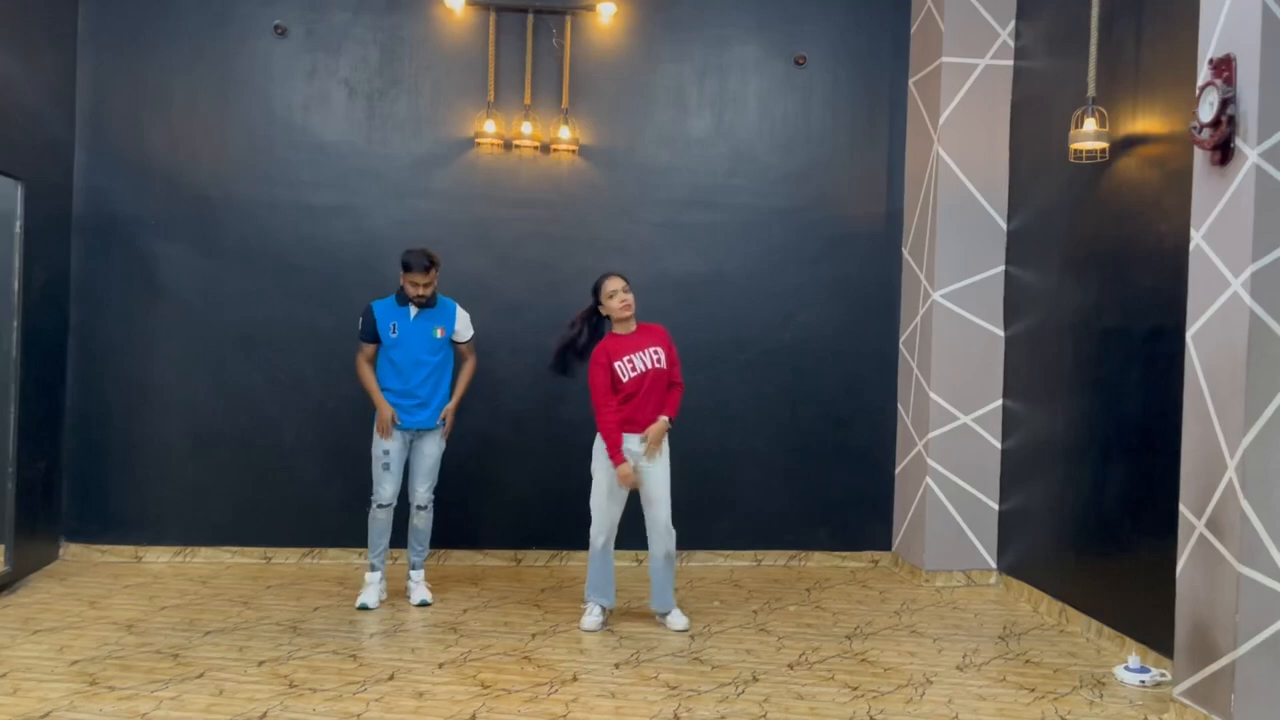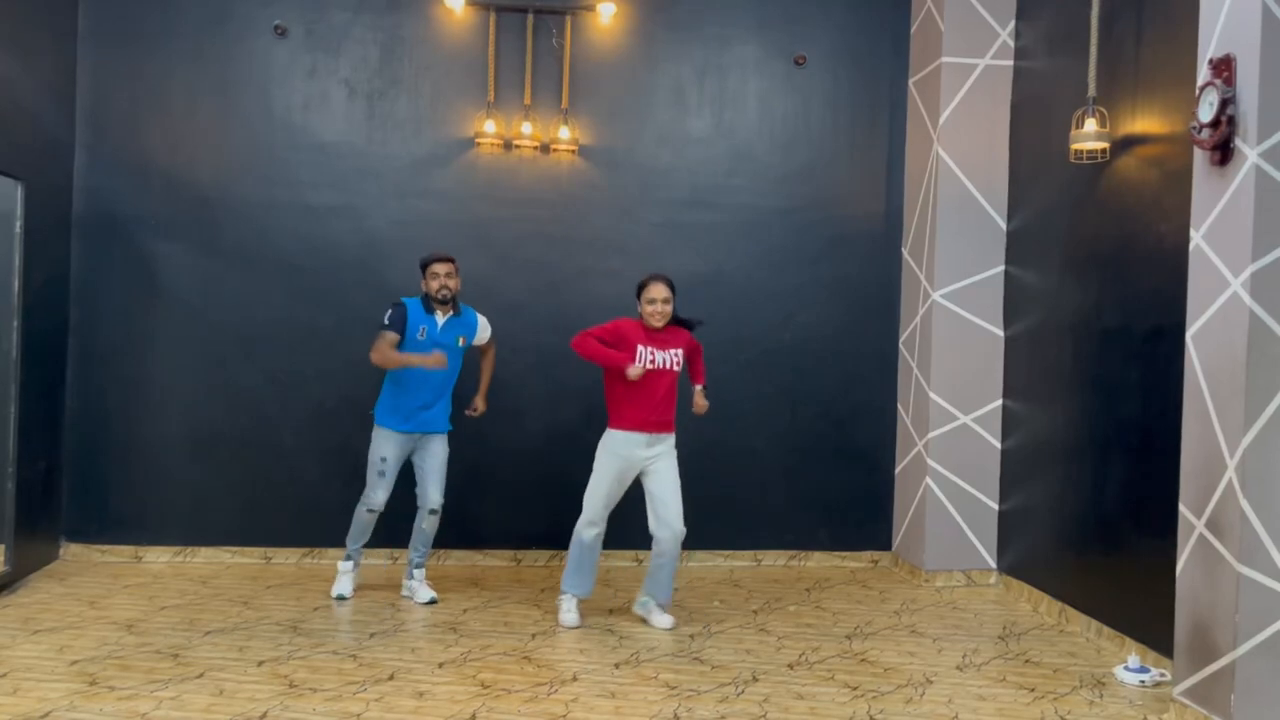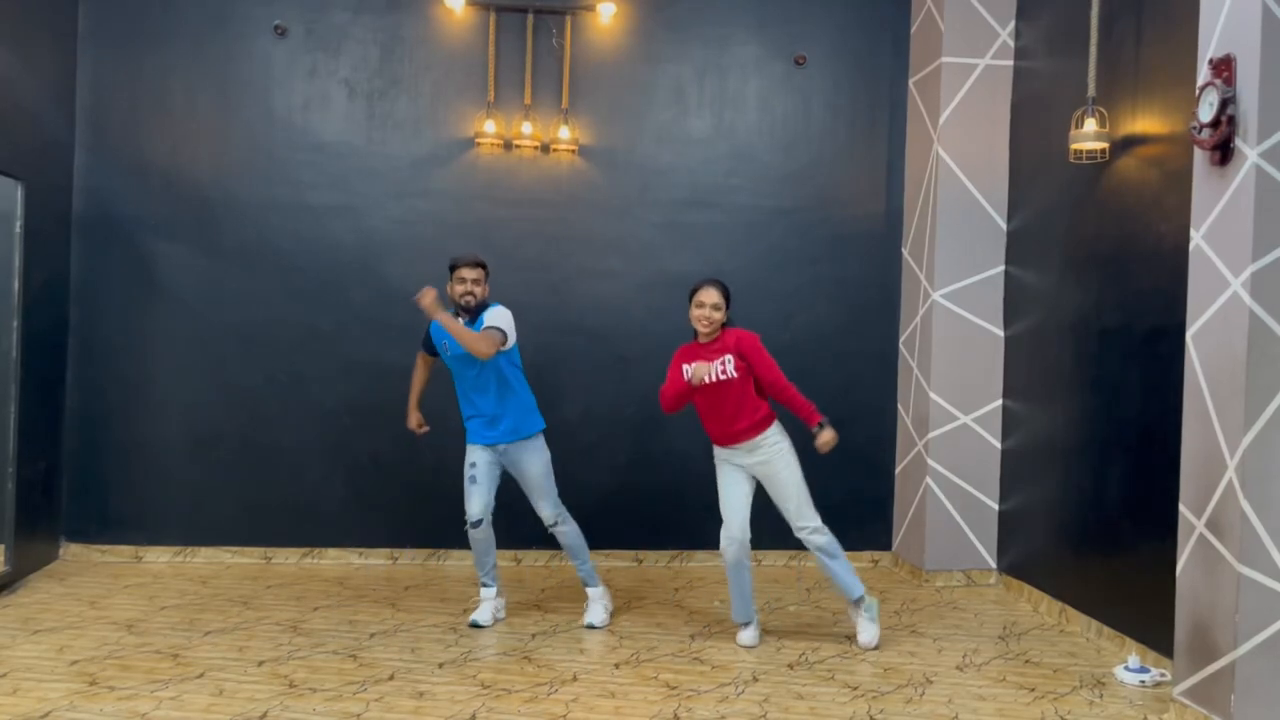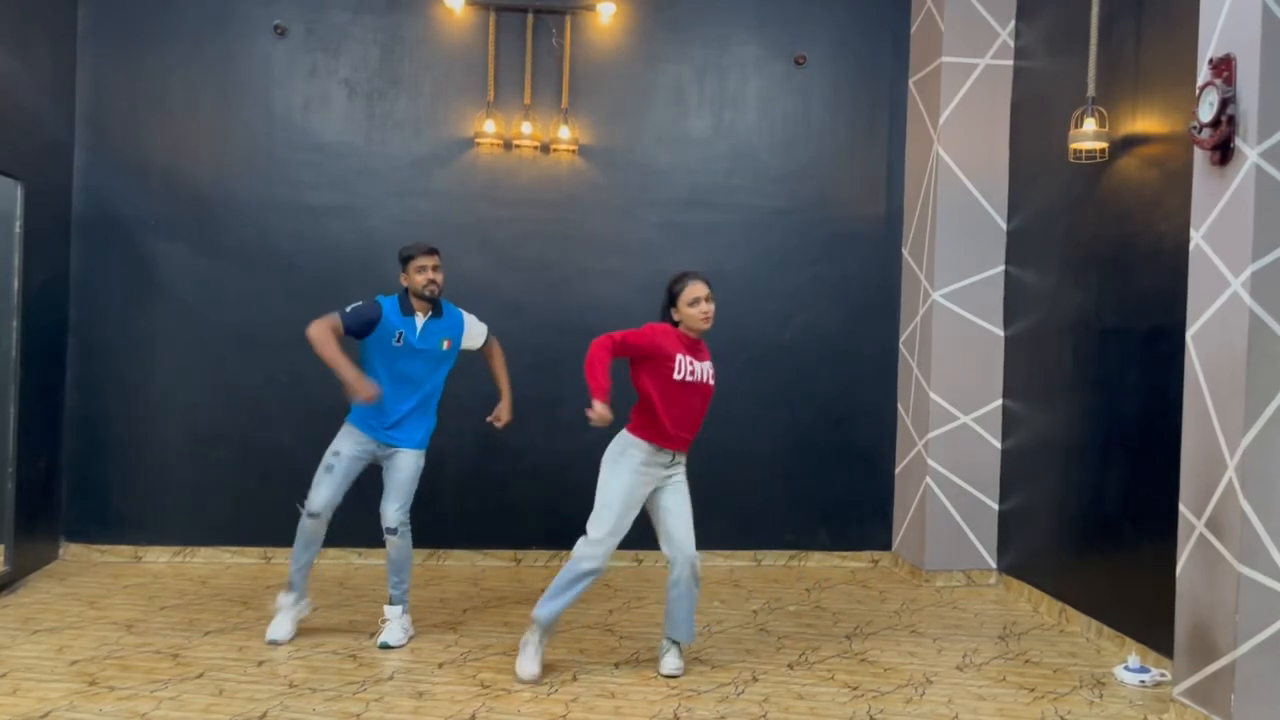
dt=1s
person 1, frame 1
left shoulder: (658, 335)
right shoulder: (601, 352)
left elbow: (675, 384)
right elbow: (605, 409)
left wrist: (664, 421)
right wrist: (619, 459)
left hip: (653, 441)
right hip: (612, 445)
left knee: (661, 525)
right knee: (604, 525)
left ankle: (665, 605)
right ankle: (597, 602)
person 1, frame 2
left shoulder: (682, 337)
right shoulder: (624, 330)
left elbow: (696, 352)
right elbow: (581, 341)
left wrist: (699, 389)
right wrist: (623, 365)
left hip: (662, 446)
right hip: (620, 441)
left knee: (671, 528)
right knee: (593, 518)
left ankle: (651, 601)
right ankle: (572, 594)
person 1, frame 3
left shoulder: (742, 341)
right shoulder: (682, 357)
left elbow: (779, 384)
right elbow: (667, 402)
left wrist: (818, 423)
right wrist: (692, 379)
left hip: (769, 446)
right hip: (728, 457)
left knee: (809, 526)
right knee: (734, 537)
left ankle: (859, 603)
right ankle: (746, 620)
person 1, frame 4
left shoulder: (703, 352)
right shoulder: (660, 336)
right elbow: (602, 346)
right wrist: (600, 398)
left hip: (673, 465)
right hip: (633, 456)
left knee: (685, 555)
right knee: (599, 544)
left ankle: (673, 642)
right ankle: (538, 631)
person 2, frame 1
left shoulder: (453, 313)
right shoulder: (377, 312)
left elbow: (468, 357)
right elbow: (364, 360)
left wrist: (453, 403)
right wrist: (380, 403)
left hip: (431, 423)
right hip: (390, 419)
left knee: (421, 499)
right knee: (384, 498)
left ankle: (416, 576)
right ankle: (374, 577)
person 2, frame 2
left shoulder: (472, 321)
right shoulder: (404, 310)
left elbow: (488, 349)
right elbow: (378, 355)
left wrist: (481, 394)
right wrist: (419, 360)
left hip: (434, 428)
right hip: (392, 423)
left knee: (432, 503)
right knee: (375, 500)
left ankle: (415, 576)
right ankle: (349, 563)
person 2, frame 3
left shoulder: (498, 316)
right shoulder: (438, 328)
left elbow: (484, 349)
right elbow: (424, 360)
left wrist: (438, 313)
right wrist: (413, 407)
left hip: (523, 435)
right hip: (481, 439)
left knee: (553, 516)
right knee: (476, 515)
left ankle: (595, 589)
right ankle: (491, 597)
person 2, frame 4
left shoulder: (458, 321)
right shoulder: (379, 311)
left elbow: (491, 344)
right elbow: (318, 329)
left wrist: (505, 397)
right wrist: (351, 376)
left hip: (409, 438)
right hip: (363, 428)
left knee: (394, 520)
right knee: (318, 507)
left ankle: (398, 614)
right ankle: (294, 598)
